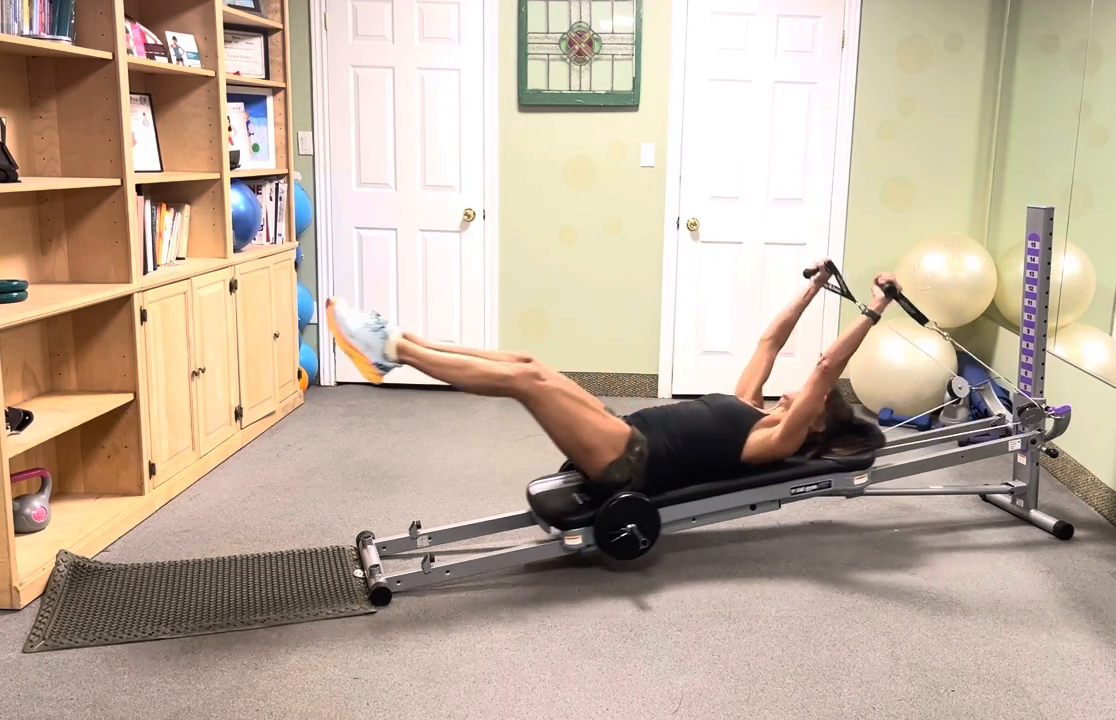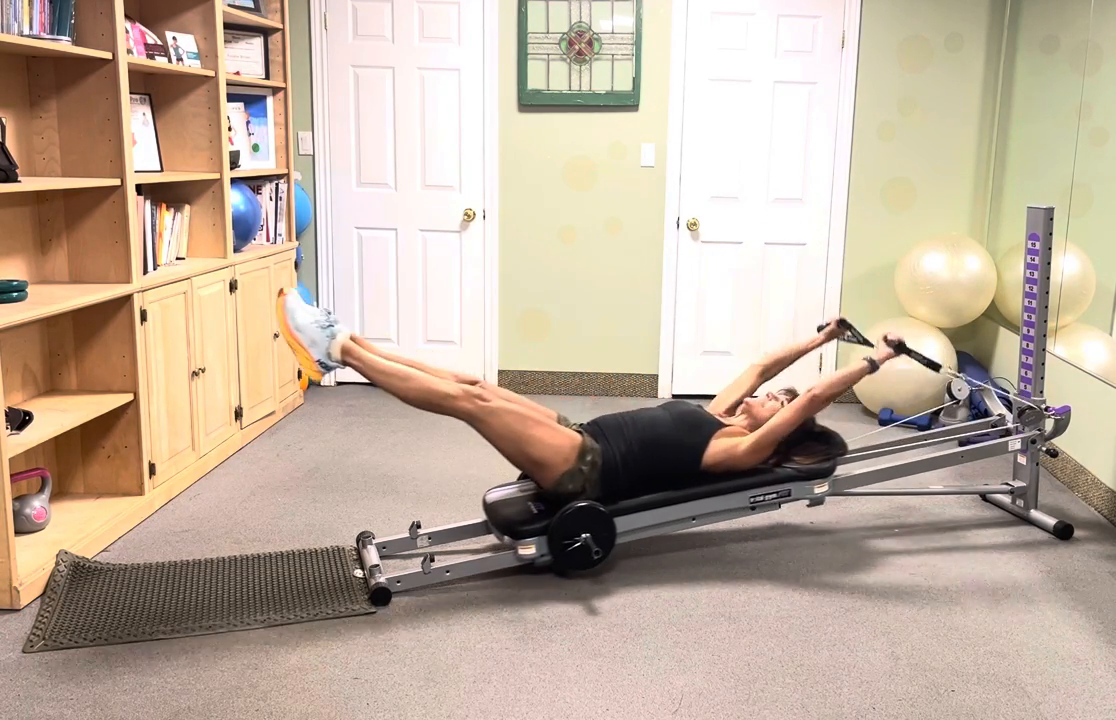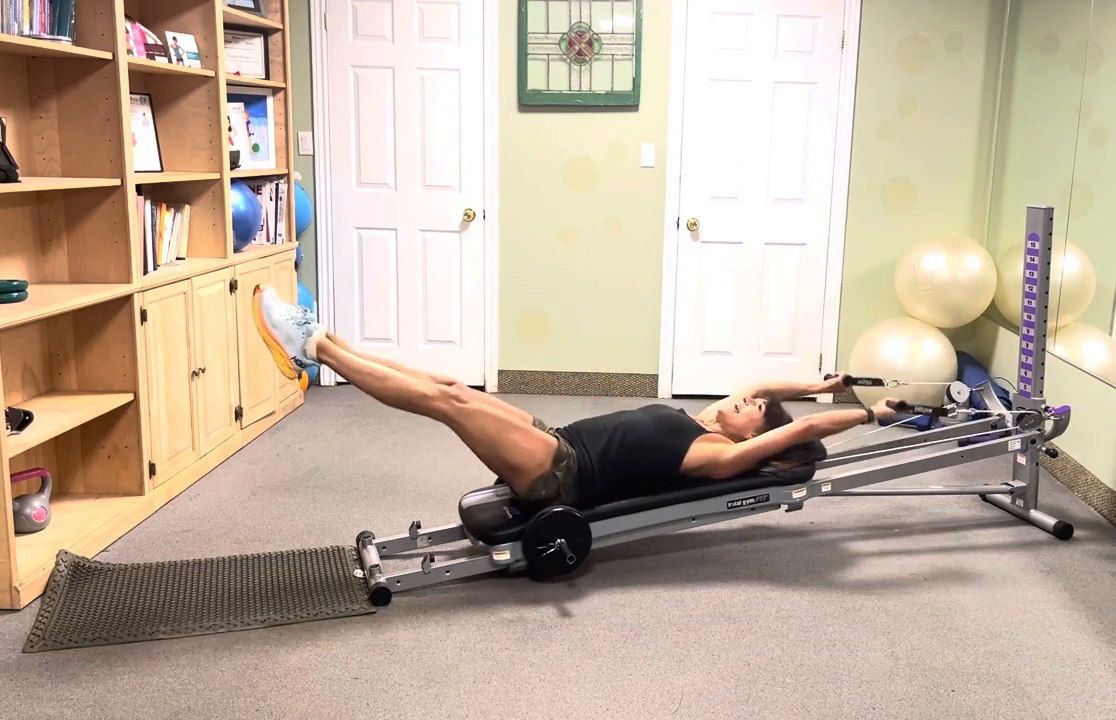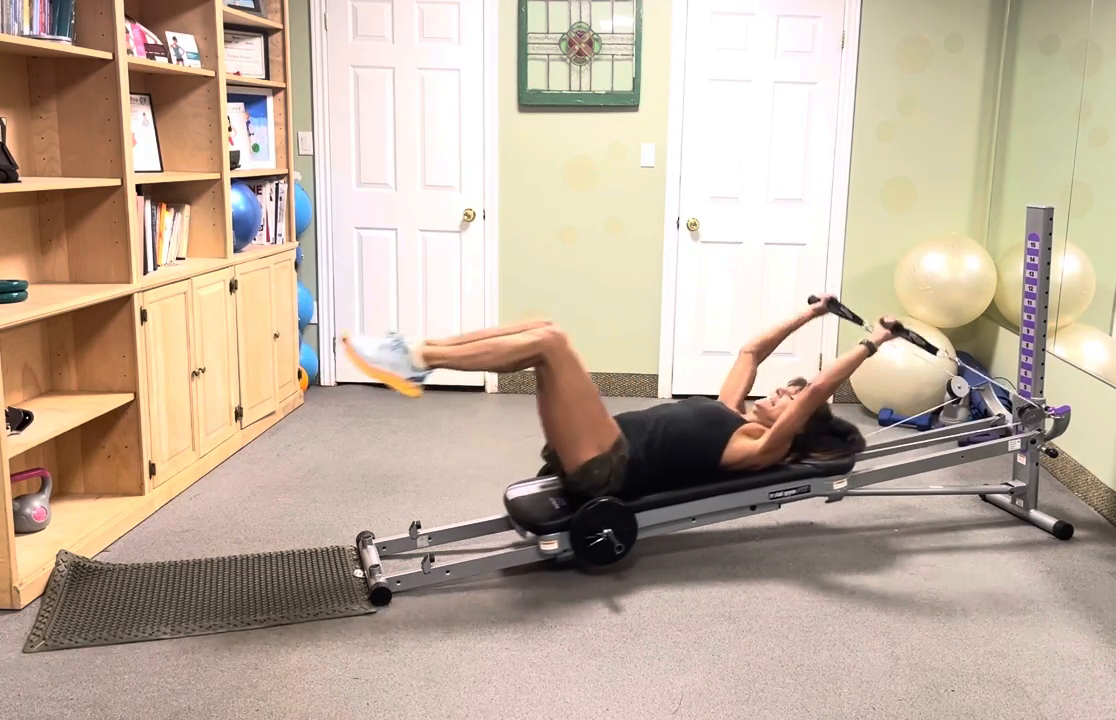
dt=0.3s
person 1, frame 1
left shoulder: (781, 443)
right shoulder: (748, 409)
left elbow: (825, 369)
right elbow: (771, 339)
left wrist: (872, 313)
right wrist: (813, 288)
left hip: (631, 463)
right hip: (620, 438)
left knee: (526, 376)
right knee: (523, 363)
left ankle: (394, 350)
right ankle: (398, 343)
person 1, frame 2
left shoulder: (743, 451)
right shoulder: (719, 420)
left elbow: (811, 400)
right elbow: (760, 366)
left wrist: (874, 361)
right wrist: (823, 337)
left hip: (587, 471)
right hip: (584, 441)
left knee: (468, 398)
right knee: (470, 383)
left ankle: (340, 351)
right ankle: (346, 344)
person 1, frame 3
left shoulder: (726, 459)
right shoulder: (703, 427)
left elbow: (796, 431)
right elbow: (758, 385)
left wrist: (867, 413)
right wrist: (818, 383)
left hip: (562, 475)
right hip: (559, 447)
left knee: (447, 398)
right knee: (449, 382)
left ankle: (317, 351)
right ankle: (319, 345)
person 1, frame 4
left shoulder: (763, 451)
right shoulder: (734, 414)
left elbow: (818, 389)
right elbow: (753, 348)
left wrist: (870, 345)
right wrist: (811, 313)
left hip: (607, 468)
right hip: (600, 453)
left knee: (552, 340)
right knee: (542, 334)
left ankle: (416, 358)
right ankle: (416, 355)
